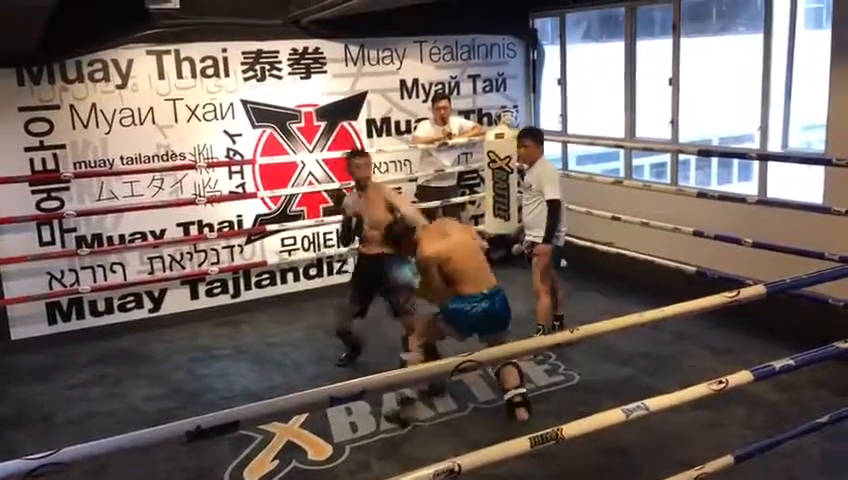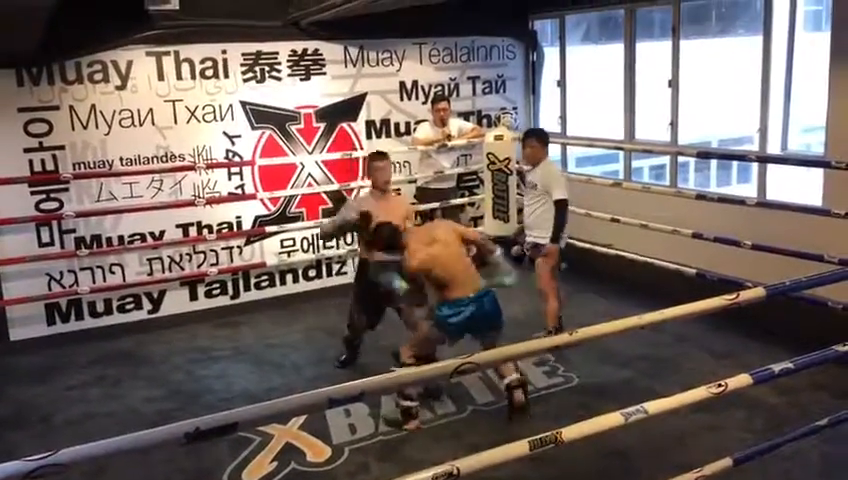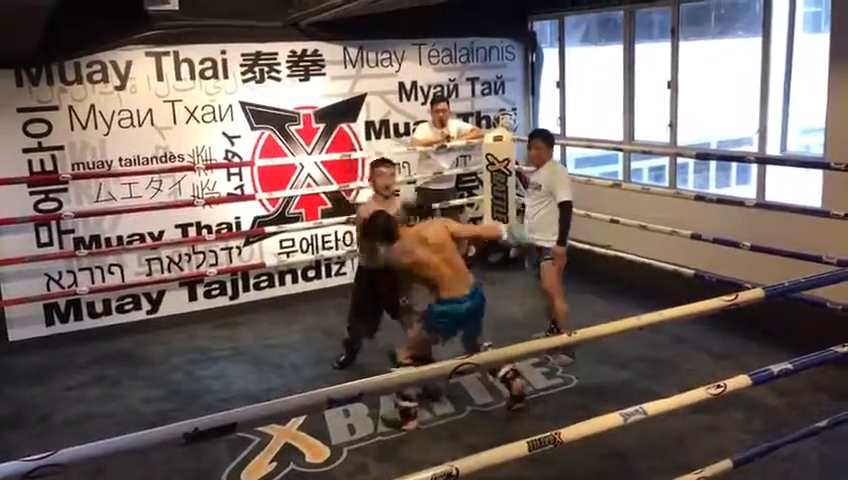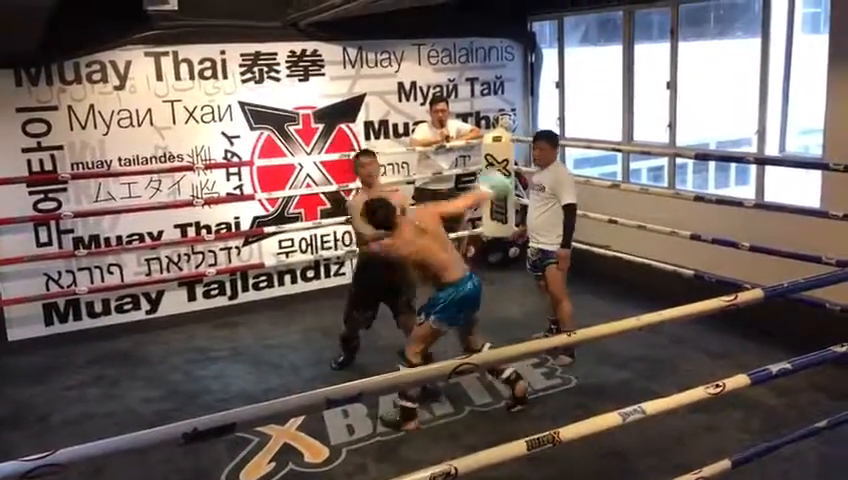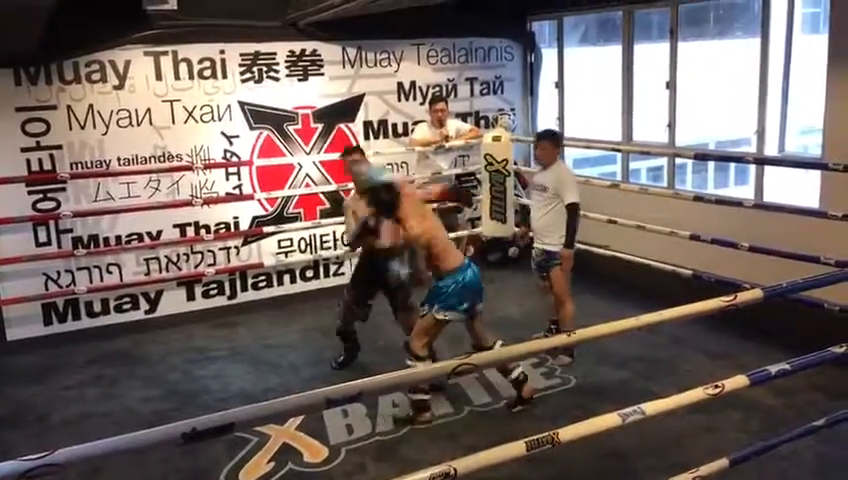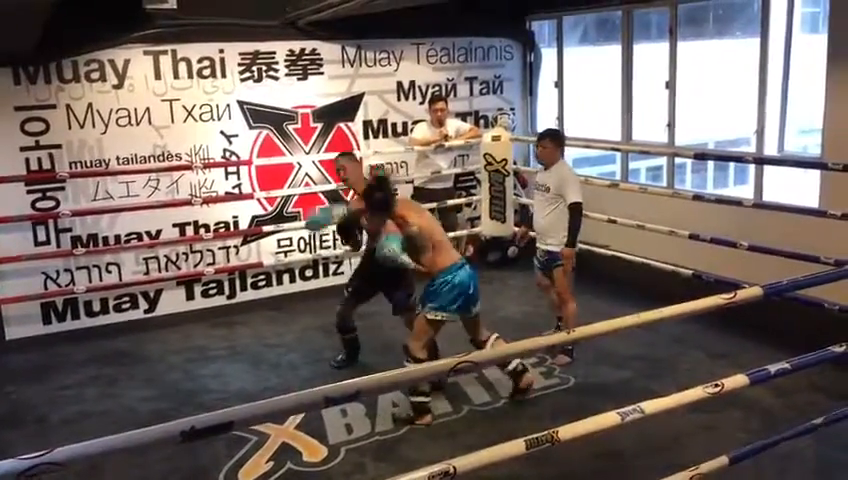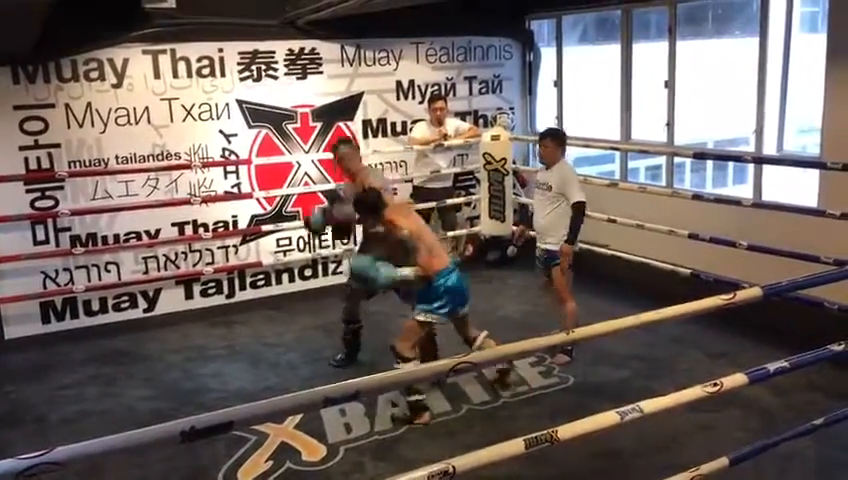
dt=0.1s
person 1, frame 1
left shoulder: (425, 252)
right shoulder: (450, 223)
left elbow: (437, 294)
right elbow: (481, 246)
left wrist: (411, 280)
left hip: (467, 305)
right hip: (496, 299)
left knee: (416, 338)
left ankle: (406, 407)
right ankle: (519, 405)
person 1, frame 2
left shoulder: (412, 262)
right shoulder: (442, 226)
right elbow: (481, 242)
left wrist: (395, 285)
right wrist: (499, 266)
left hip: (456, 310)
right hip: (486, 299)
left knee: (408, 355)
right knee: (494, 350)
left ankle: (408, 416)
right ankle: (516, 391)
person 1, frame 3
left shoulder: (400, 255)
right shoulder: (437, 224)
left elbow: (384, 255)
right elbow: (481, 232)
right wrist: (509, 233)
left hip: (449, 308)
right hip: (474, 296)
left knee: (403, 356)
right knee: (474, 346)
left ankle: (407, 417)
right ankle: (512, 380)
person 1, frame 4
left shoulder: (397, 247)
right shoulder: (426, 211)
right elbow: (469, 201)
right wrist: (489, 187)
left hip: (452, 294)
right hip: (470, 284)
left knee: (413, 352)
right knee: (471, 341)
left ankle: (407, 416)
right ankle: (516, 384)
person 1, frame 5
left shoulder: (415, 232)
right shoulder: (410, 196)
left hip: (453, 282)
right hip: (469, 273)
left knee: (416, 344)
right knee: (480, 335)
left ankle: (422, 409)
right ankle: (522, 385)
person 1, frame 6
left shoulder: (416, 224)
right shoulder: (400, 203)
left elbow: (426, 268)
left wrist: (401, 258)
left hip: (450, 280)
right hip: (462, 273)
left knee: (415, 346)
right knee: (479, 334)
left ankle: (421, 412)
right ankle: (521, 374)
person 1, frame 7
left shoulder: (404, 230)
right shoulder: (388, 203)
left elbow: (426, 270)
right elbow: (363, 179)
left wrist: (393, 275)
left hip: (442, 284)
right hip: (450, 278)
left knee: (403, 345)
right knee: (465, 328)
left ankle: (419, 411)
right ankle: (502, 366)
person 2, frame 1
left shoulder: (546, 171)
right shoulder: (531, 170)
left elbow: (554, 207)
left wrist: (546, 242)
right wrist: (526, 236)
left hip: (546, 239)
right hip: (535, 237)
left knee: (541, 288)
right knee: (550, 283)
right ankle: (557, 323)
person 2, frame 2
left shoulder: (552, 171)
right shoulder: (532, 172)
left elbow: (561, 207)
left wrist: (555, 243)
right wrist: (525, 230)
left hip: (548, 241)
right hip: (533, 238)
left knee: (547, 290)
right knee: (549, 286)
right ankle: (555, 328)
person 2, frame 3
left shoulder: (557, 173)
right shoulder: (533, 173)
left elbow: (565, 209)
left wrist: (561, 244)
left hip: (551, 243)
right hip: (535, 241)
left knee: (554, 292)
right knee: (547, 288)
right ankle: (554, 329)
person 2, frame 4
left shoulder: (561, 175)
right shoulder: (538, 174)
left elbow: (570, 211)
left wrist: (565, 245)
right wrist: (523, 224)
left hip: (554, 246)
right hip: (536, 243)
left knee: (559, 295)
right knee: (547, 289)
left ankle: (568, 346)
right ankle: (554, 328)
person 2, frame 5
left shoulder: (563, 174)
right shoulder: (539, 174)
left elbow: (573, 211)
left wrist: (568, 246)
right wrist: (525, 225)
left hip: (557, 246)
right hip: (540, 244)
left knee: (562, 295)
right knee: (549, 289)
left ankle: (568, 345)
right ankle: (554, 328)
person 2, frame 6
left shoulder: (565, 174)
right shoulder: (543, 173)
left elbow: (576, 210)
left wrist: (570, 245)
right wrist: (526, 226)
left hip: (560, 246)
right hip: (544, 244)
left knee: (565, 295)
right knee: (545, 285)
left ankle: (569, 346)
right ankle: (561, 326)
person 2, frame 7
left shoulder: (566, 173)
right shoulder: (543, 172)
left elbow: (579, 209)
left wrist: (570, 242)
right wrist: (525, 225)
left hip: (560, 245)
right hip: (544, 243)
left knee: (564, 294)
right knee: (556, 289)
left ankle: (568, 345)
right ankle: (570, 328)
person 3, frame 1
left shoulder: (385, 194)
right shoulder: (348, 203)
left elbow: (413, 216)
right elbow: (344, 242)
right wrist: (347, 232)
left hip: (390, 262)
right hip: (365, 265)
left knee: (411, 324)
right knee: (342, 325)
right ankle: (353, 348)
person 3, frame 2
left shoulder: (403, 205)
right shoulder: (359, 203)
right elbow: (325, 232)
right wrist: (348, 221)
right hip: (369, 272)
left knee: (416, 323)
right knee: (356, 329)
right ankle: (351, 351)
person 3, frame 3
left shoulder: (399, 207)
right shoulder: (365, 210)
left hip: (394, 275)
right hip: (368, 278)
right knee: (356, 332)
right ankle: (350, 353)
person 3, frame 4
left shoulder: (396, 196)
right shoulder: (354, 202)
right elbow: (365, 235)
left hip: (394, 266)
right hip: (368, 269)
left knee: (411, 326)
right knee: (351, 326)
right ankle: (349, 352)
person 3, frame 5
right shoulder: (350, 203)
right elbow: (353, 243)
left hip: (394, 257)
right hip: (369, 261)
left knee: (410, 323)
right knee: (345, 316)
right ankle: (350, 352)
person 3, frame 6
right shoulder: (353, 204)
right elbow: (354, 246)
right wrist: (347, 231)
right hip: (372, 258)
left knee: (411, 317)
right knee: (344, 310)
right ankle: (351, 352)
person 3, frame 7
left shoulder: (373, 177)
right shoulder: (348, 190)
right elbow: (344, 232)
right wrist: (336, 217)
left hip: (392, 243)
right hip: (370, 245)
right knee: (351, 300)
left ankle: (431, 360)
right ankle: (350, 351)
person 4, frame 1
left shoulder: (457, 122)
right shoulder: (425, 126)
left elbow: (480, 130)
right elbow: (416, 141)
left wrist: (459, 137)
right wrist: (440, 136)
left hip: (450, 186)
right hip: (428, 185)
person 4, frame 2
left shoulder: (456, 124)
right shoulder: (424, 127)
left elbow: (479, 131)
right elbow: (415, 142)
left wrist: (458, 139)
right wrist: (440, 138)
left hip: (449, 185)
right hip: (427, 186)
person 4, frame 3
left shoulder: (455, 125)
right shoulder: (424, 128)
left elbow: (478, 133)
right elbow: (415, 143)
left wrist: (458, 140)
right wrist: (438, 139)
left hip: (448, 186)
right hip: (426, 187)
person 4, frame 4
left shoulder: (455, 125)
right shoulder: (423, 128)
left elbow: (478, 133)
right elbow: (414, 143)
left wrist: (457, 141)
right wrist: (438, 140)
left hip: (447, 187)
right hip: (425, 187)
left knee: (453, 227)
person 4, frame 5
left shoulder: (454, 125)
right shoulder: (422, 128)
left elbow: (477, 133)
right elbow: (413, 143)
left wrist: (456, 140)
right wrist: (438, 139)
left knee: (453, 226)
left ankle: (459, 252)
person 4, frame 6
left shoulder: (454, 124)
right shoulder: (422, 127)
left elbow: (477, 132)
right elbow: (413, 143)
left wrist: (455, 140)
right wrist: (437, 138)
left hip: (446, 186)
right hip: (423, 186)
left knee: (452, 225)
person 4, frame 7
left shoulder: (453, 124)
right shoulder: (421, 126)
left elbow: (476, 131)
right elbow: (412, 142)
left wrist: (455, 139)
right wrist: (436, 138)
left hip: (445, 185)
right hip: (422, 186)
left knee: (451, 225)
left ankle: (456, 253)
